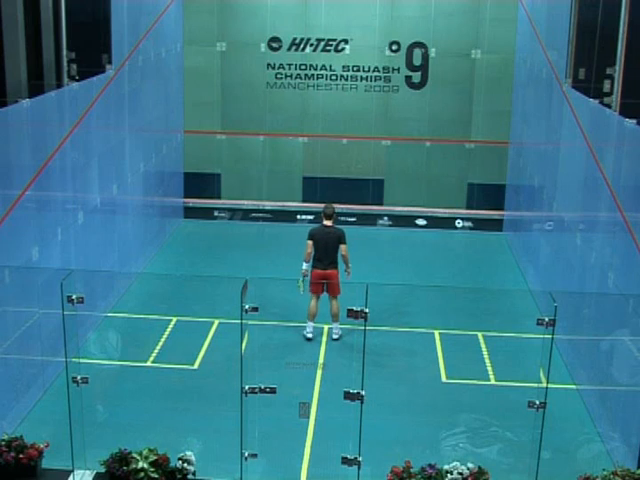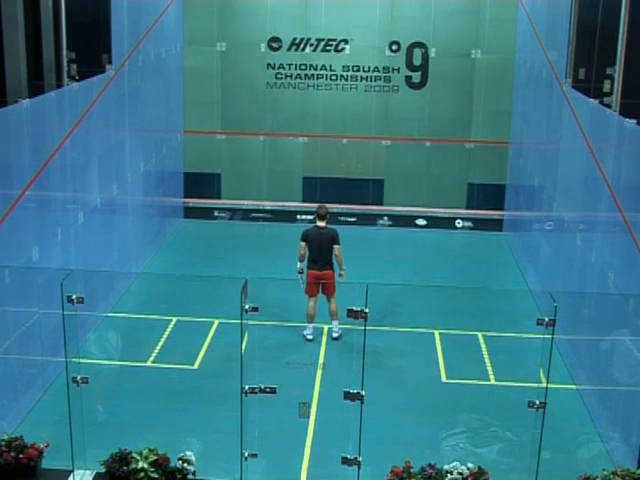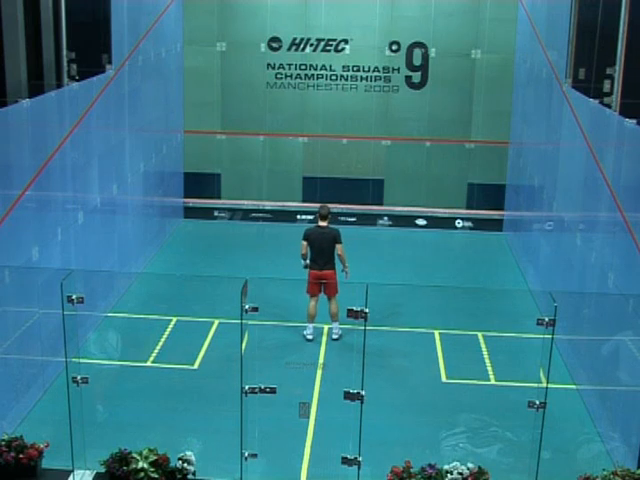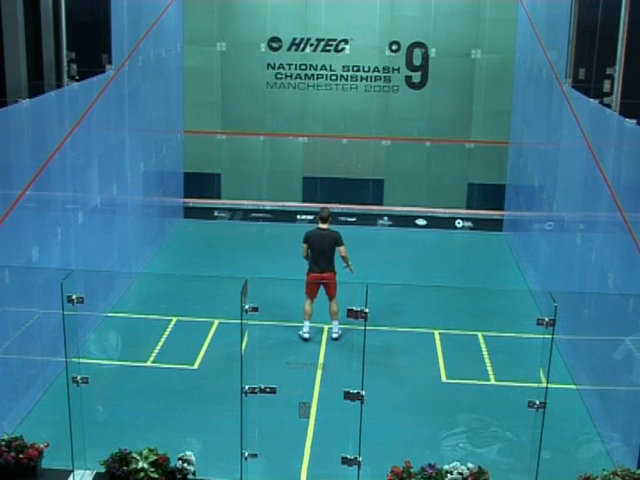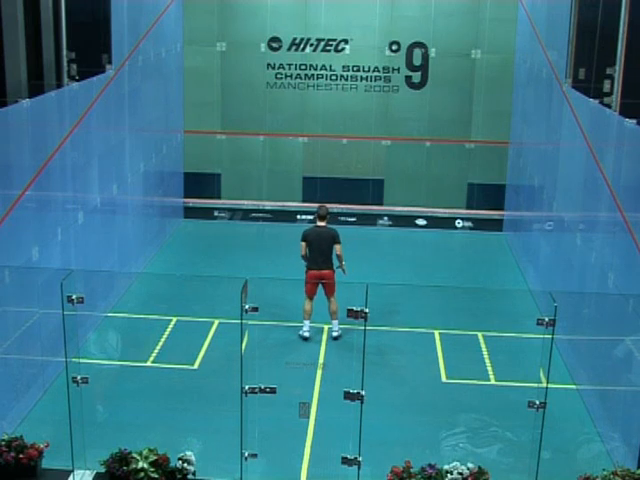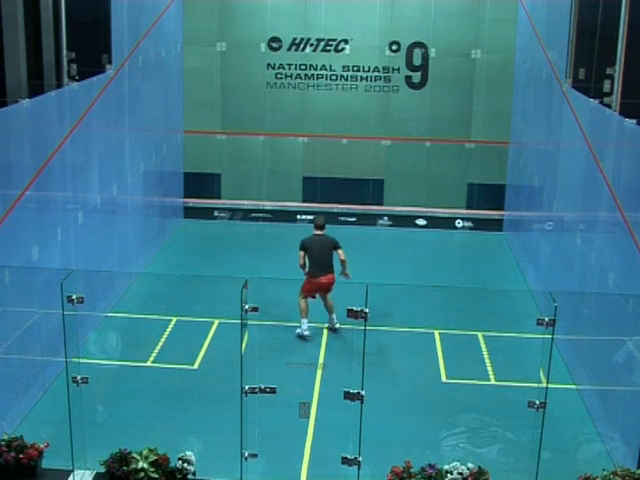
dt=0.4s
person 1, frame 1
left shoulder: (313, 231)
right shoulder: (340, 232)
left elbow: (309, 251)
right elbow: (344, 253)
left wrist: (305, 267)
right wrist: (348, 266)
left hip: (316, 270)
right hip: (332, 271)
left knee: (314, 299)
right knee: (333, 300)
left ankle: (309, 330)
right ankle: (336, 331)
person 1, frame 2
left shoulder: (307, 232)
right shoulder: (333, 233)
left elbow: (302, 253)
right elbow: (337, 253)
left wrist: (300, 266)
right wrist: (342, 269)
left hip: (312, 271)
right hip: (328, 271)
left knee: (312, 301)
right knee: (331, 299)
left ankle: (309, 331)
right ankle: (335, 330)
person 1, frame 3
left shoulder: (308, 232)
right shoulder: (335, 232)
left elbow: (303, 252)
right elbow: (339, 252)
left wrist: (305, 262)
right wrist: (345, 266)
left hip: (314, 271)
right hip: (329, 271)
left knee: (313, 301)
right knee: (332, 300)
left ankle: (309, 331)
right ankle: (335, 331)
person 1, frame 4
left shoulder: (308, 234)
right shoulder: (335, 235)
left elbow: (305, 254)
right elbow: (343, 254)
right wrist: (349, 264)
left hip: (313, 273)
right hip: (329, 273)
left knee: (309, 300)
right knee: (333, 300)
left ankle: (306, 330)
right ankle: (335, 331)
person 1, frame 5
left shoulder: (307, 232)
right shoulder: (333, 232)
left elbow: (303, 253)
right elbow: (338, 252)
right wrist: (342, 264)
left hip: (312, 271)
right hip: (328, 271)
left knee: (309, 299)
right knee: (331, 299)
left ankle: (306, 330)
right ankle: (335, 330)
person 1, frame 6
left shoulder: (305, 241)
right shoulder: (332, 240)
left elbow: (301, 263)
right elbow: (342, 258)
left wrist: (306, 271)
right wrist: (345, 270)
left hip: (314, 278)
right hip: (329, 277)
left knee: (302, 297)
right knee: (324, 296)
left ankle: (304, 328)
right ankle: (333, 322)
